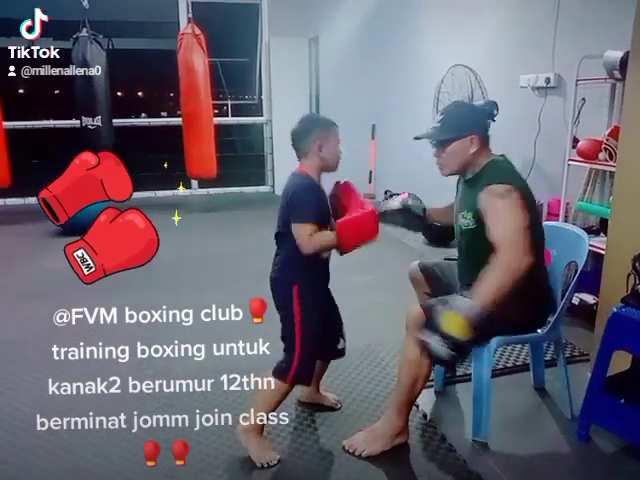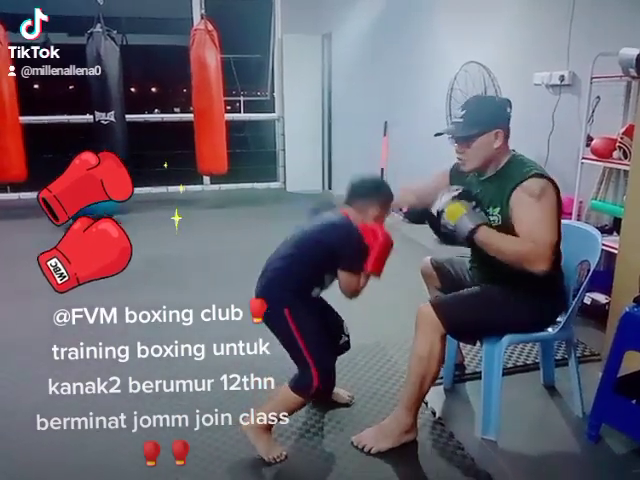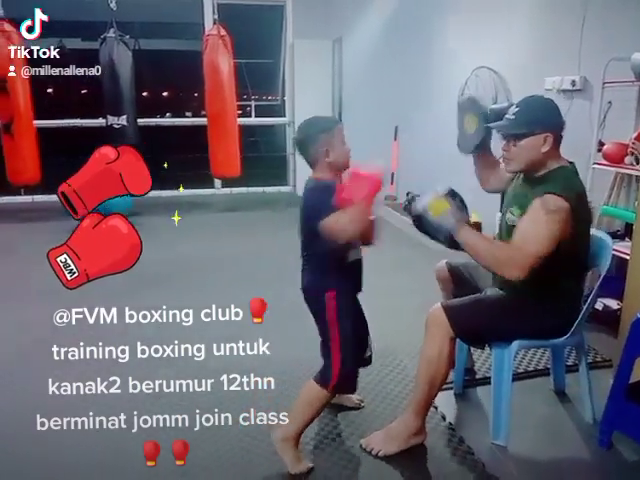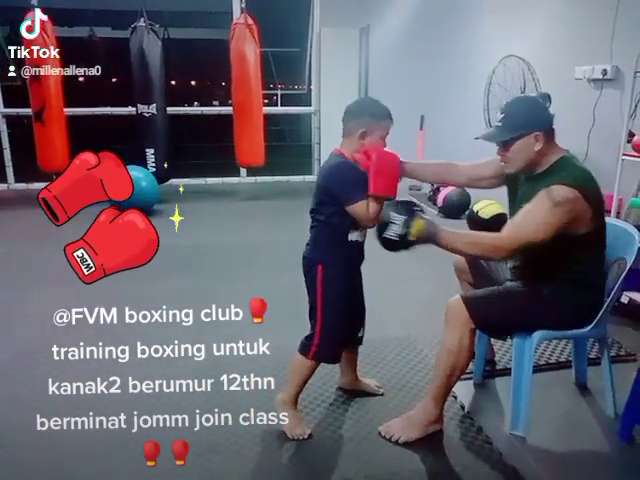
dt=1s
person 1, frame 1
left shoulder: (497, 189)
right shoulder: (478, 175)
left elbow: (517, 257)
right elbow: (457, 215)
left hip: (518, 302)
right hip: (486, 285)
left knee: (419, 317)
right knee: (422, 271)
left ankle: (394, 426)
right ankle: (431, 358)
person 1, frame 2
left shoulder: (531, 186)
right shoulder: (469, 170)
left elbow: (539, 260)
right elbow: (418, 194)
left wrist: (472, 227)
left hip: (533, 297)
right hip: (489, 275)
left knee: (430, 315)
right knee: (431, 268)
left ankle: (403, 423)
right ankle: (451, 350)
person 1, frame 3
left shoulder: (556, 197)
right shoulder: (529, 170)
left elbow: (514, 265)
right elbow: (492, 182)
left wrist: (455, 226)
right wrist: (478, 147)
left hip: (543, 306)
right hip: (514, 284)
left knee: (439, 317)
right knee: (446, 272)
left ankle: (411, 425)
right ankle: (460, 357)
person 1, frame 4
left shoulder: (564, 189)
right shoulder: (525, 163)
left elbow: (501, 246)
right elbow: (457, 173)
left wrist: (430, 231)
right wrist: (396, 165)
left hip: (566, 296)
right hip: (535, 272)
left knee: (459, 309)
right knee: (465, 263)
left ankle: (429, 413)
person 2, frame 1
left shoulder: (305, 184)
right shoulder: (306, 189)
right elbow: (307, 242)
left wrist: (337, 221)
left hip: (309, 279)
right hip: (297, 283)
left knee: (331, 337)
right knee: (298, 359)
left ankle: (311, 392)
right ankle: (251, 429)
person 2, frame 2
left shoulder: (333, 221)
right shoulder: (350, 236)
right elbow: (350, 289)
left wrist: (362, 258)
right wrist: (374, 260)
left hip: (282, 289)
right hip: (281, 299)
left knee: (337, 337)
right knee: (316, 376)
left ankle: (325, 391)
right ankle: (259, 426)
person 2, frame 3
left shoulder: (331, 189)
right shoulder: (319, 193)
right elbow: (343, 231)
left wrist: (364, 224)
right wrist: (362, 198)
left hip: (341, 284)
right hip: (329, 290)
left knee: (357, 346)
right knee: (338, 367)
left ankle: (337, 393)
right ankle: (287, 435)
person 2, frame 4
left shoulder: (353, 164)
right shoulder: (341, 170)
left elbow: (365, 208)
right elbow: (369, 217)
left wrist: (382, 178)
right wrist: (382, 183)
left hip: (345, 259)
right hip: (326, 262)
left knee: (353, 322)
right knee: (324, 335)
left ankle: (349, 377)
right ankle: (287, 400)
